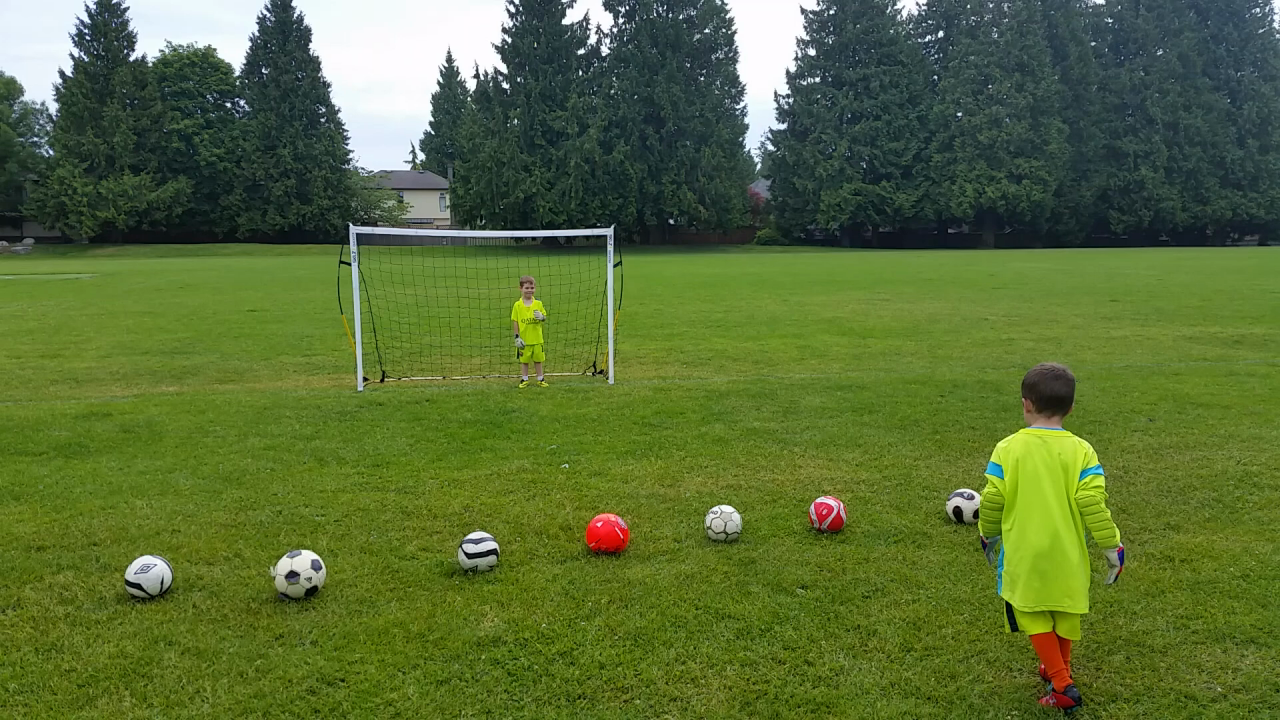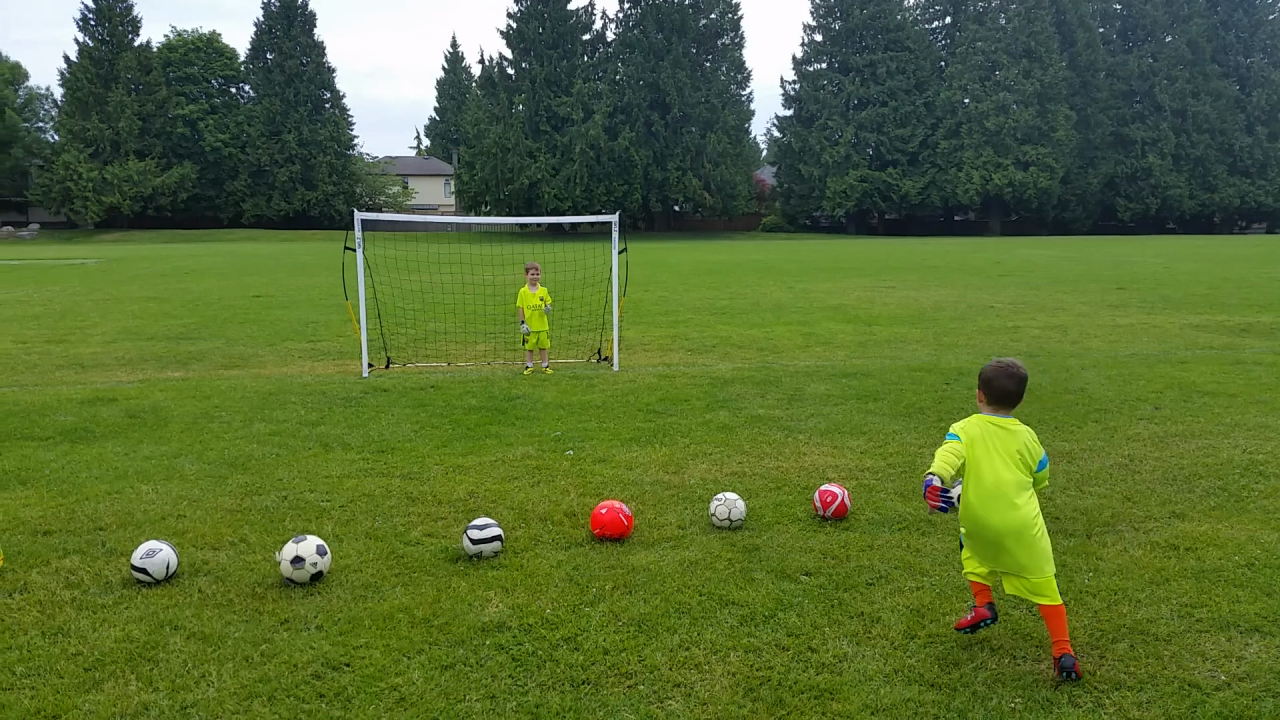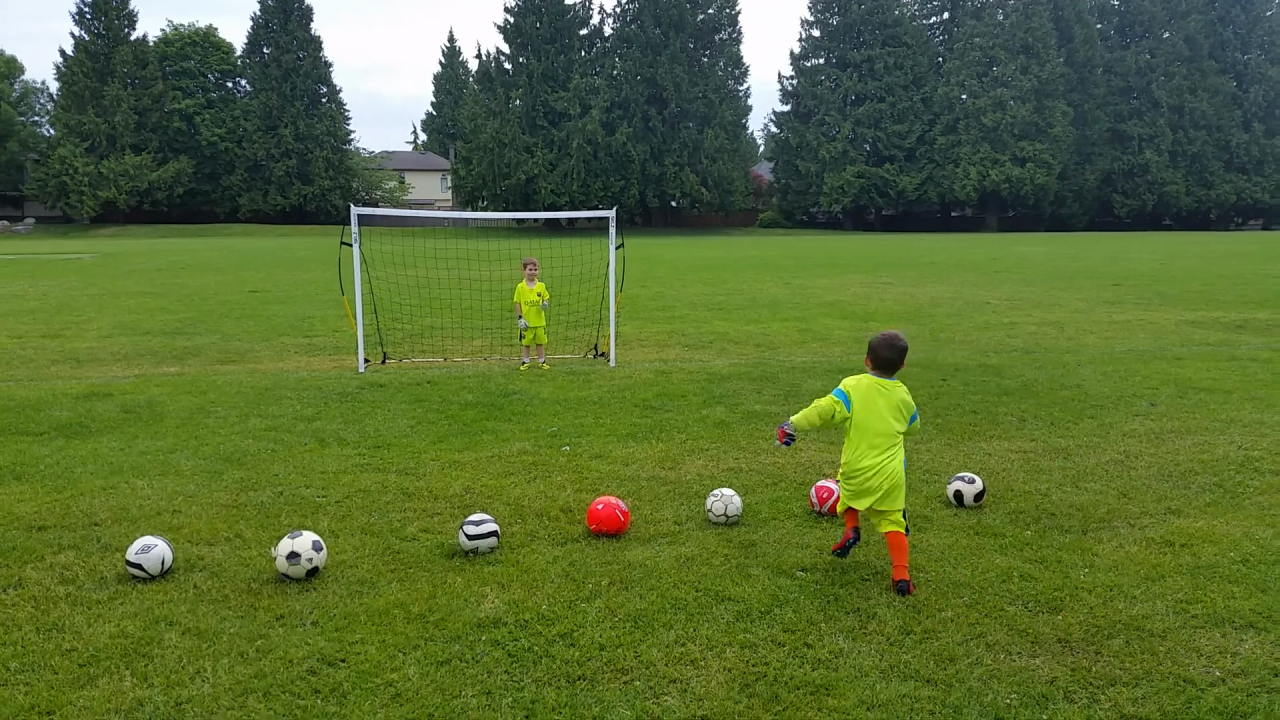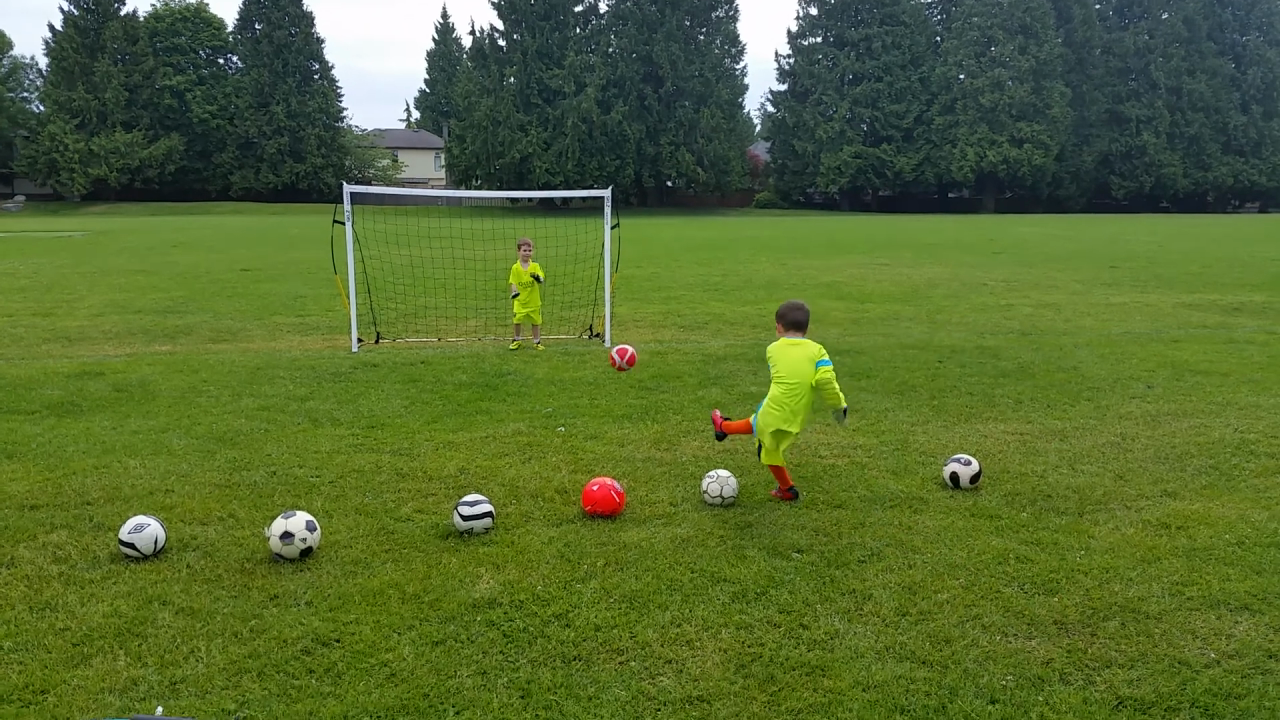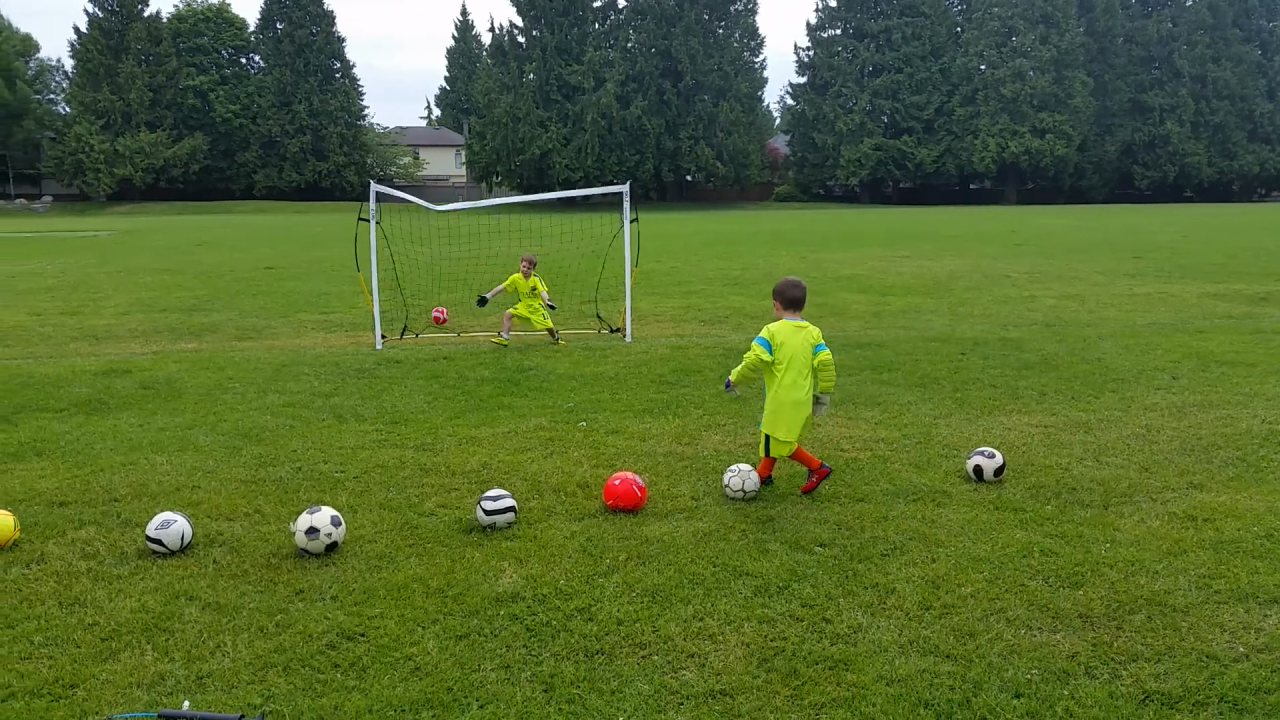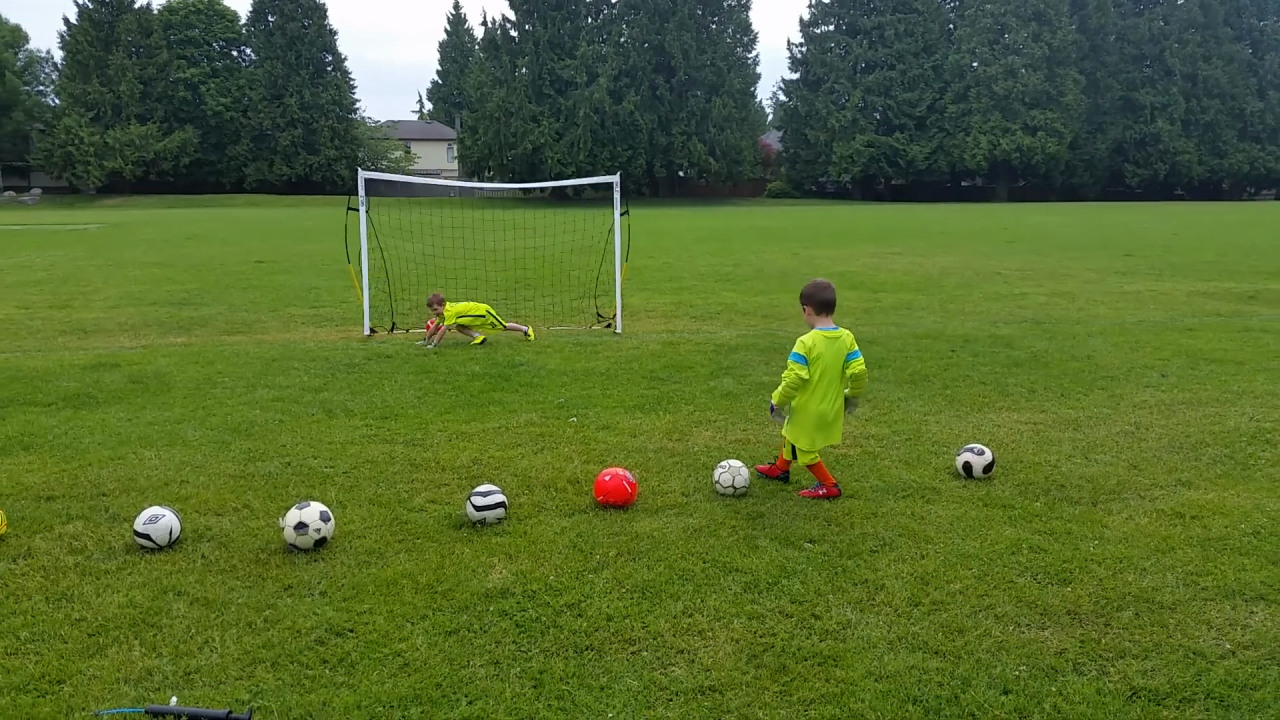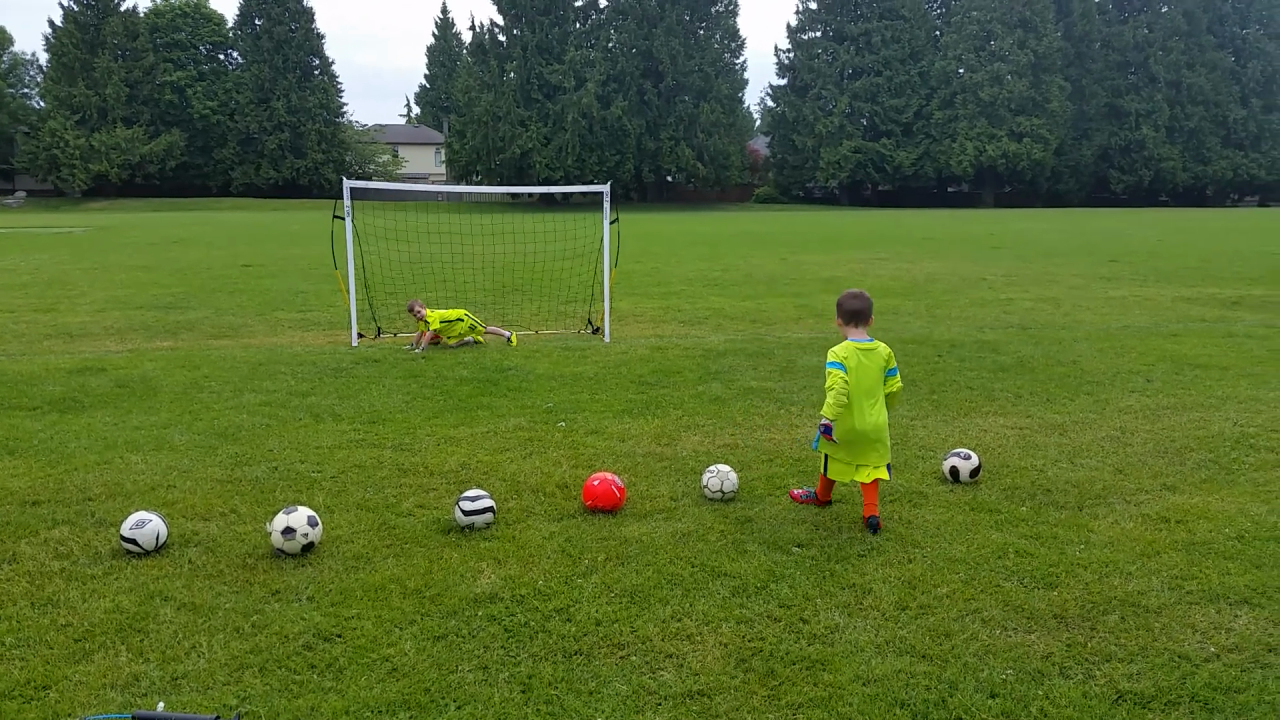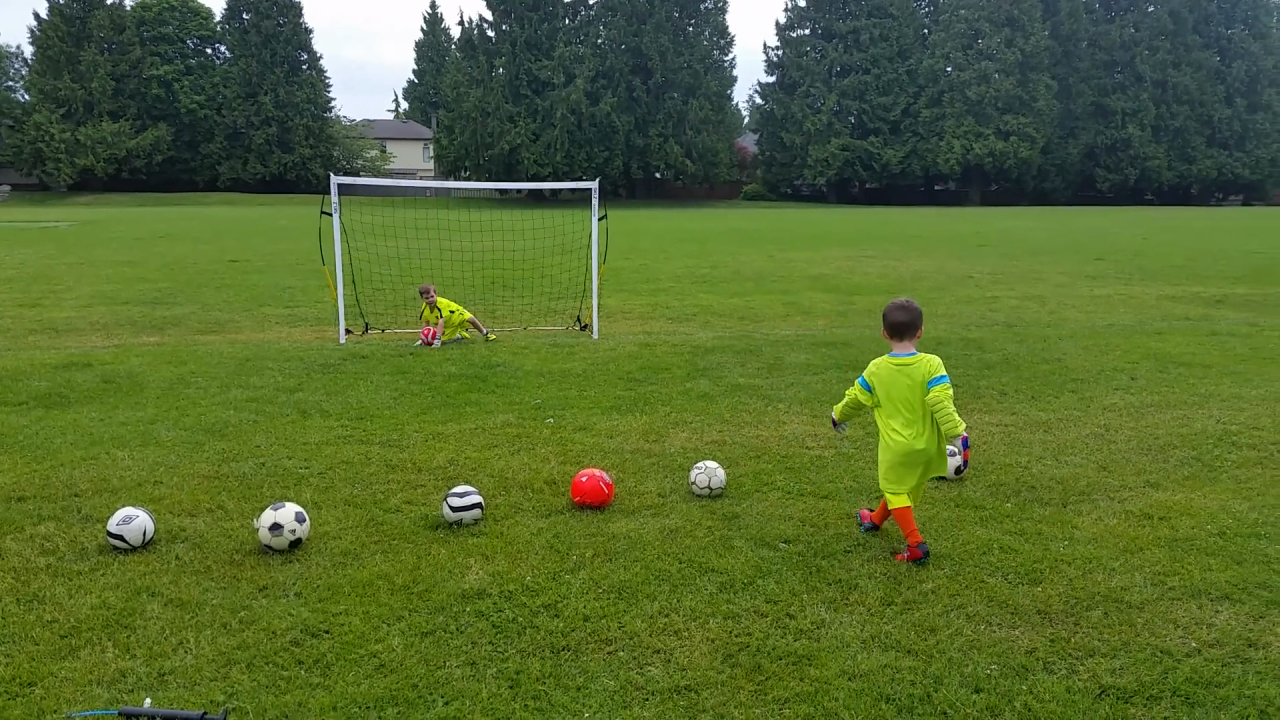
dt=0.4s
person 1, frame 1
left shoulder: (1008, 448)
right shoulder: (1082, 451)
left elbow: (992, 500)
right elbow: (1094, 505)
left wrist: (988, 537)
right wrist: (1113, 547)
left hip: (1024, 552)
right hip: (1068, 553)
left knee: (1035, 619)
right knee: (1064, 615)
left ankle: (1063, 687)
right ankle: (1058, 670)
person 1, frame 2
left shoulder: (963, 430)
right shoulder: (1027, 437)
left elbow: (948, 457)
right elbow: (1040, 479)
left wrist: (934, 479)
left hip: (981, 524)
right hip: (1024, 525)
left knee: (974, 559)
right knee: (1044, 589)
left ankle: (983, 609)
right ankle: (1063, 654)
person 1, frame 3
left shoulder: (851, 387)
right shoulder: (904, 396)
left elbow: (825, 410)
right elbow: (912, 427)
left wrist: (791, 427)
left hip: (857, 470)
right hip: (891, 472)
left knee: (849, 497)
right knee: (894, 525)
left ankle: (851, 530)
right ankle: (902, 577)
person 1, frame 4
left shoulder: (773, 349)
right shoulder: (817, 351)
right elbow: (827, 380)
right wrist: (839, 406)
left hip: (774, 410)
right hip: (794, 416)
left knee: (772, 453)
right knee: (757, 425)
left ankle: (787, 489)
person 1, frame 5
left shoulder: (772, 331)
right shoulder: (813, 332)
left elbow: (754, 361)
right elbow: (826, 363)
left wrist: (734, 378)
right wrist: (823, 393)
left hip: (782, 400)
right hip: (803, 399)
left knee: (781, 442)
right knee: (772, 437)
left ankle: (817, 468)
right ankle: (763, 474)
person 1, frame 6
left shoulder: (806, 343)
right shoulder: (846, 338)
left elbow: (793, 379)
right elbow: (858, 372)
left wrist: (777, 402)
right wrist: (853, 396)
left hip: (807, 410)
right hip: (830, 408)
left knee: (803, 448)
right knee: (799, 441)
left ankle: (829, 486)
right ankle: (780, 469)
person 1, frame 7
left shoulder: (839, 353)
right shoulder: (884, 352)
left elbow: (837, 390)
right elbow: (894, 388)
left wrist: (828, 419)
left hip: (847, 426)
right hip: (876, 426)
left knee: (832, 458)
right knee: (868, 466)
left ankle: (823, 495)
right ankle: (871, 513)
person 1, frame 8
left shoulder: (875, 368)
right shoulder: (931, 365)
left elbow: (854, 400)
right elbow: (942, 405)
left wrist: (838, 415)
right wrist: (959, 434)
left hip: (896, 447)
right hip: (927, 447)
left knee: (896, 490)
right knee: (908, 487)
left ankle: (915, 543)
right ankle: (876, 519)
